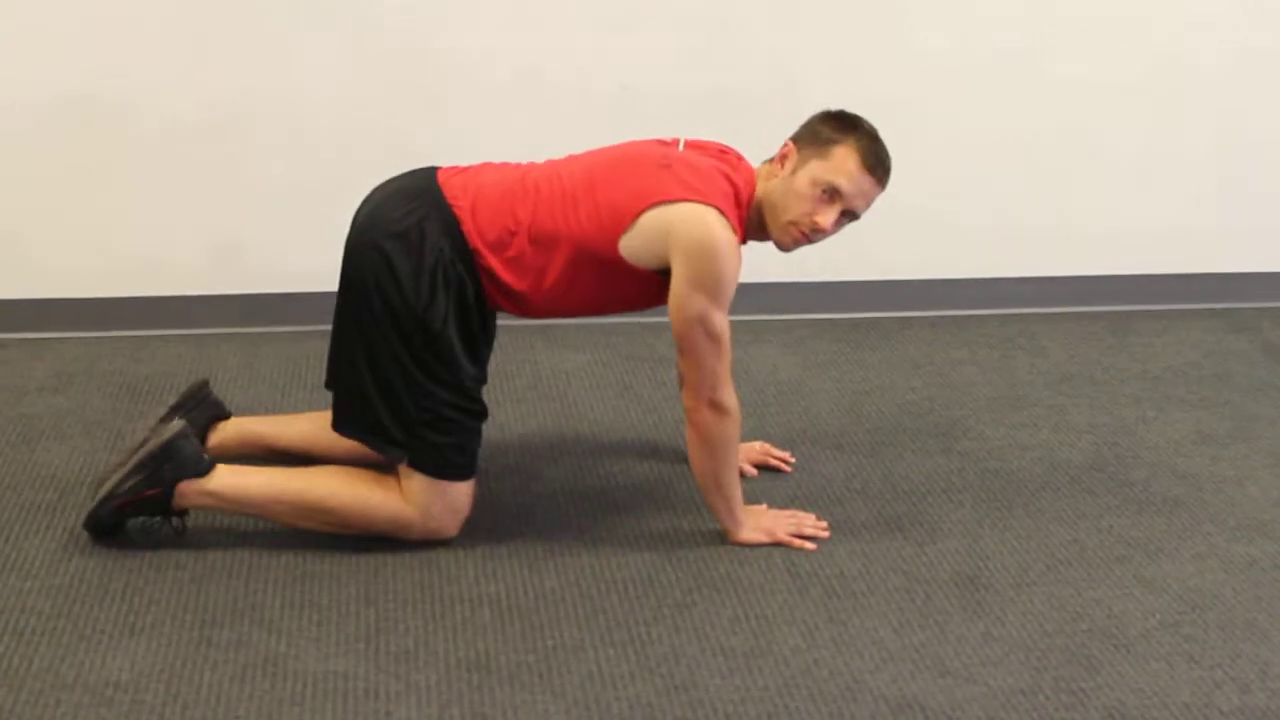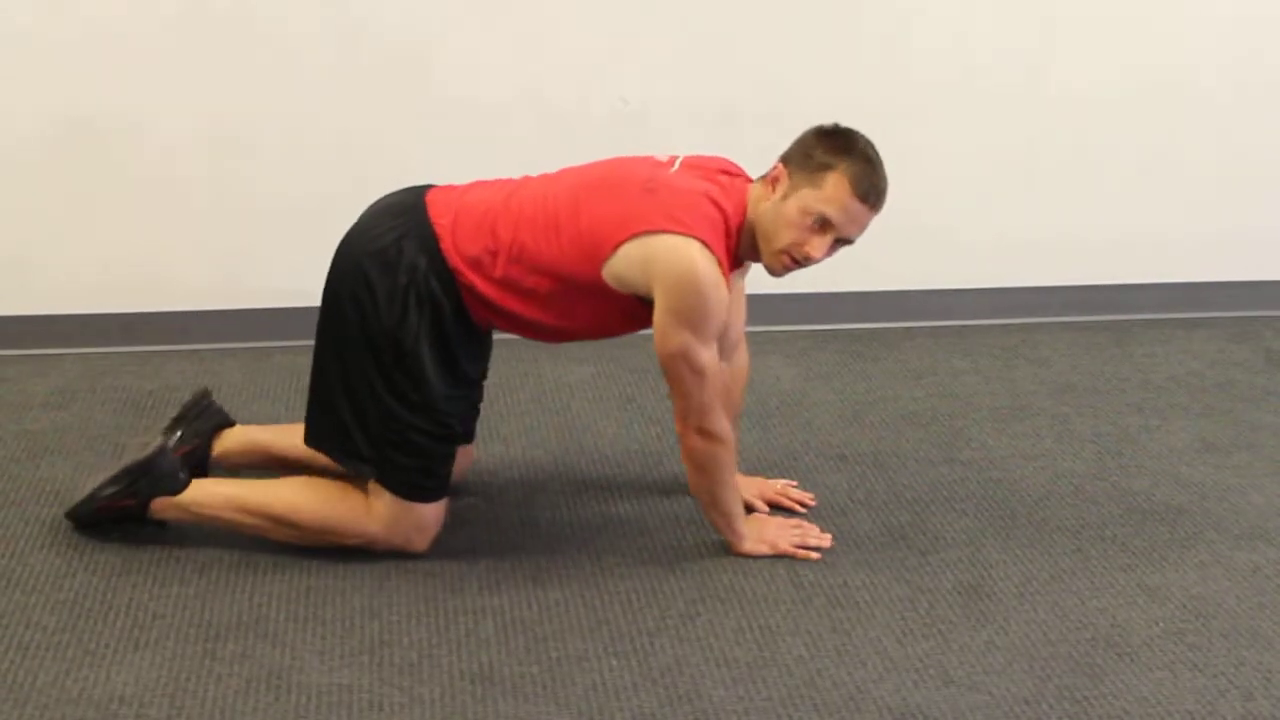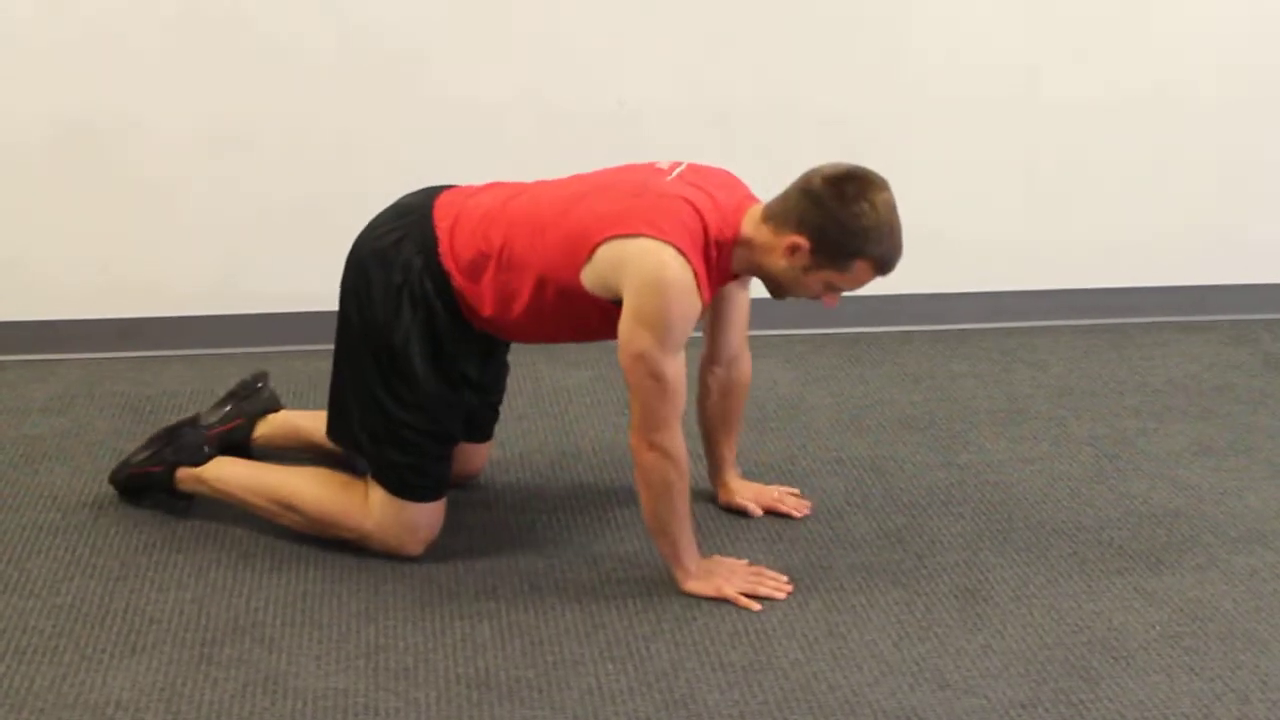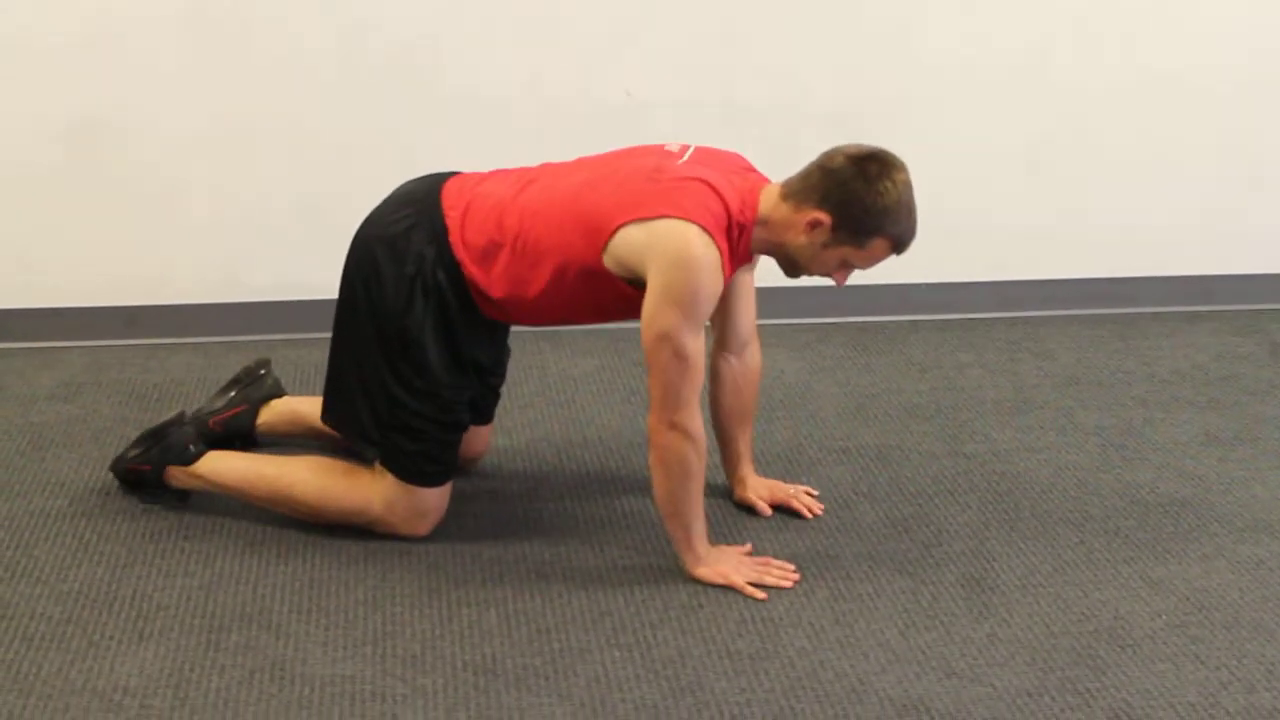
dt=0.7s
person 1, frame 1
left shoulder: (723, 173)
right shoulder: (709, 231)
left elbow: (705, 339)
right elbow: (708, 395)
left wrist: (718, 445)
right wrist: (737, 520)
left hip: (423, 220)
right hip: (420, 254)
left knee: (411, 442)
right knee: (433, 509)
left ankle: (213, 428)
right ankle: (187, 479)
person 1, frame 2
left shoulder: (729, 194)
right shoulder: (691, 262)
left elbow: (728, 355)
right elbow: (702, 426)
left wrist: (734, 480)
right wrist: (739, 531)
left hip: (426, 239)
right hip: (402, 280)
left knee: (440, 464)
right knee: (405, 524)
left ankle: (218, 440)
right ankle: (169, 492)
person 1, frame 3
left shoulder: (739, 214)
right shoulder: (666, 268)
left elbow: (728, 360)
right elbow: (655, 441)
left wrist: (729, 476)
right wrist: (690, 569)
left hip: (454, 251)
right hip: (406, 276)
left knee: (461, 462)
right knee: (403, 527)
left ankle: (257, 420)
right ankle: (190, 465)
person 1, frame 4
left shoulder: (744, 194)
right shoulder: (692, 249)
left elbow: (735, 350)
right elbow: (673, 422)
left wrist: (744, 474)
right wrist: (698, 556)
left hip: (450, 227)
right hip: (413, 268)
left knee: (462, 447)
right knee: (409, 507)
left ankle: (262, 408)
right ankle: (185, 461)
